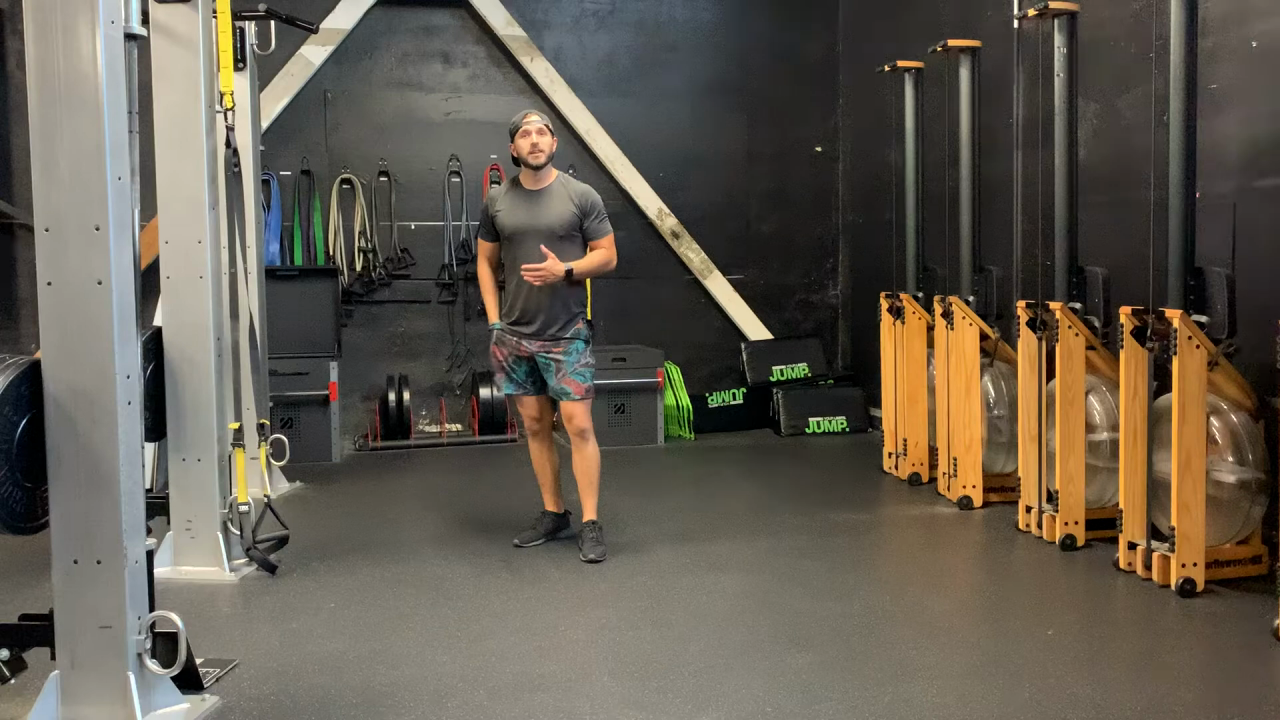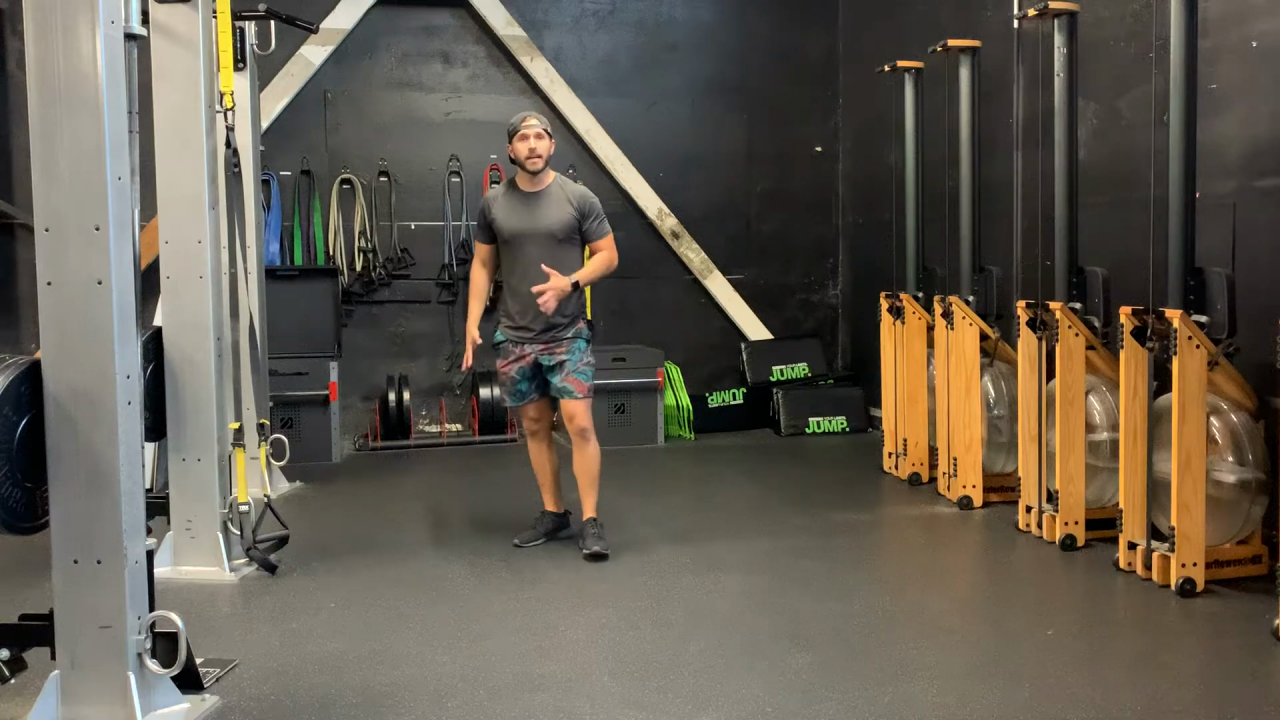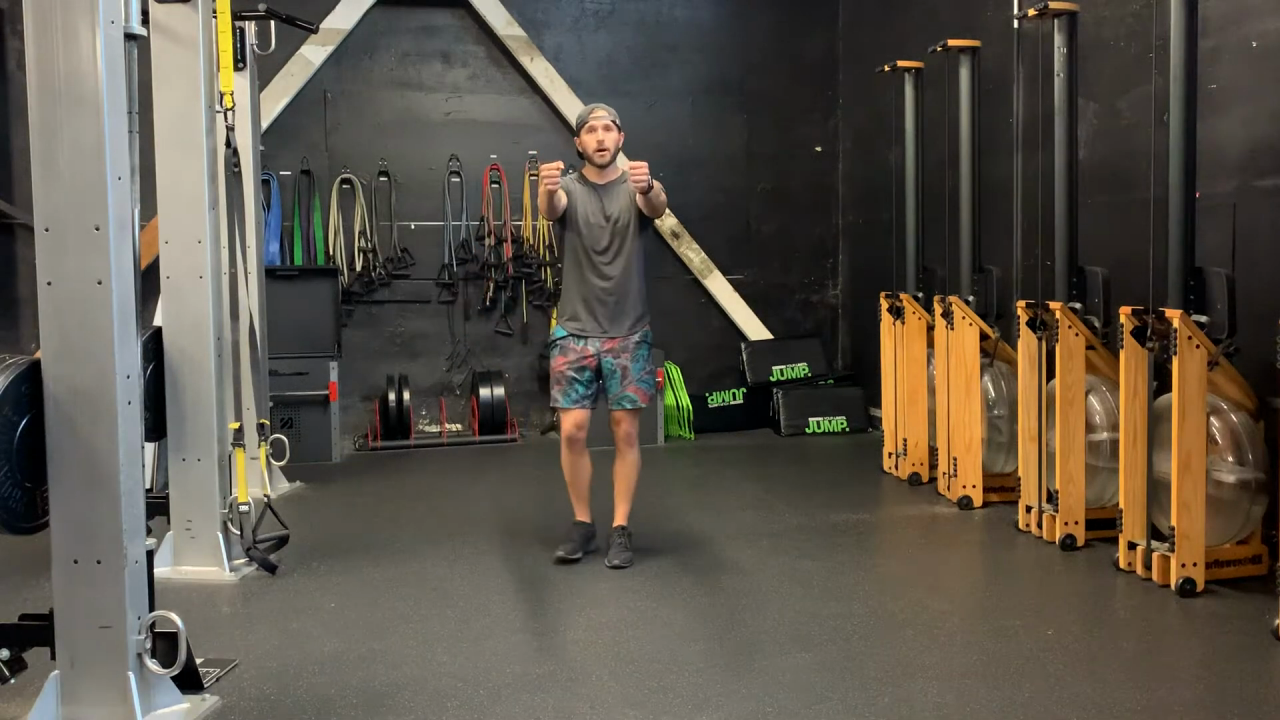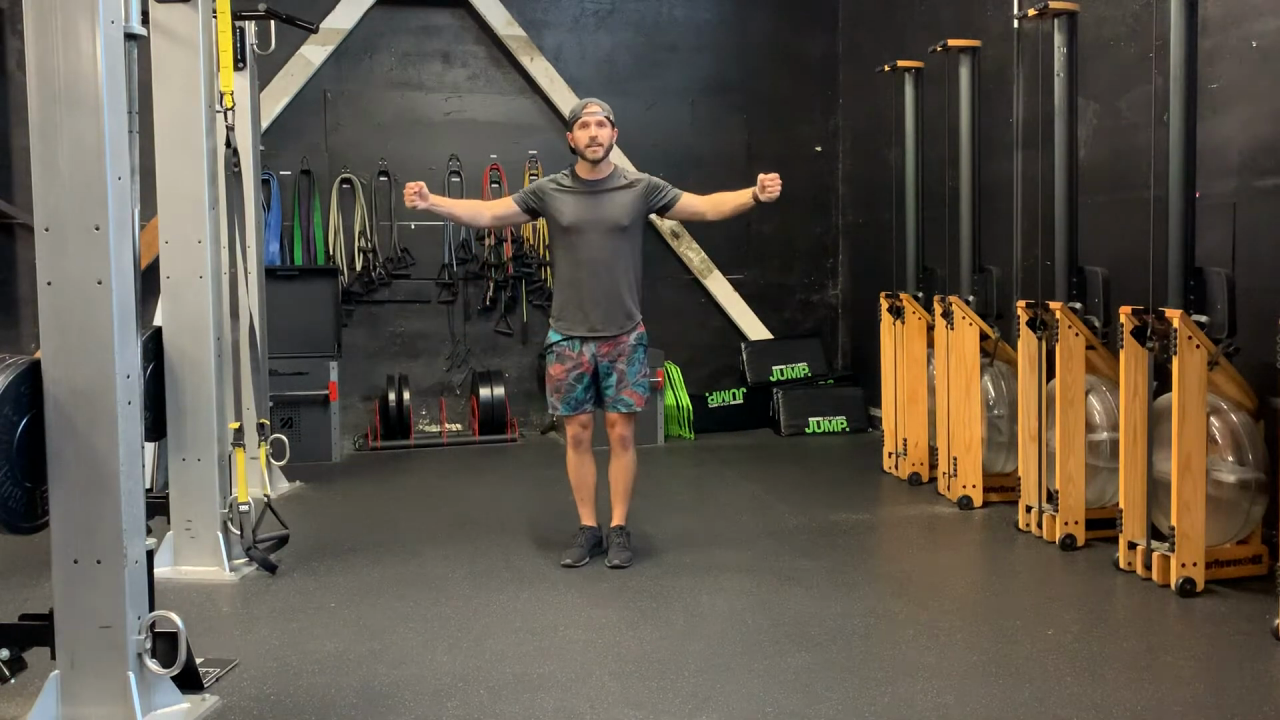
dt=1s
person 1, frame 1
left shoulder: (581, 196)
right shoulder: (496, 200)
left elbow: (607, 256)
right elbow: (486, 261)
left wrist: (565, 270)
right wrist: (494, 320)
left hip: (566, 333)
right hip: (516, 335)
left knee: (578, 424)
right knee: (535, 425)
left ankle: (590, 523)
right ankle: (553, 513)
person 1, frame 2
left shoulder: (579, 198)
right shoulder: (493, 203)
left elbow: (608, 256)
right elbow: (482, 265)
left wrist: (570, 283)
right wrist: (472, 323)
left hip: (567, 334)
right hip: (514, 337)
left knee: (580, 425)
right knee: (535, 427)
left ankle: (590, 522)
right ankle: (553, 513)
person 1, frame 3
left shoulder: (638, 188)
right shoulder: (568, 189)
left elbow: (658, 206)
right elbow: (549, 209)
left wrist: (647, 186)
right wrist: (546, 187)
left hip: (628, 334)
right hip: (573, 332)
left knee: (626, 433)
right knee: (572, 431)
left ankle: (620, 529)
right ankle: (582, 525)
person 1, frame 4
left shoulder: (641, 187)
right shoulder: (549, 190)
left elbow: (705, 207)
right elbow: (487, 214)
left wrist: (755, 194)
right wrist: (432, 201)
left hip: (624, 336)
right hip: (569, 337)
left knee: (621, 433)
right knee: (577, 434)
left ankle: (618, 529)
right ankle: (587, 528)
